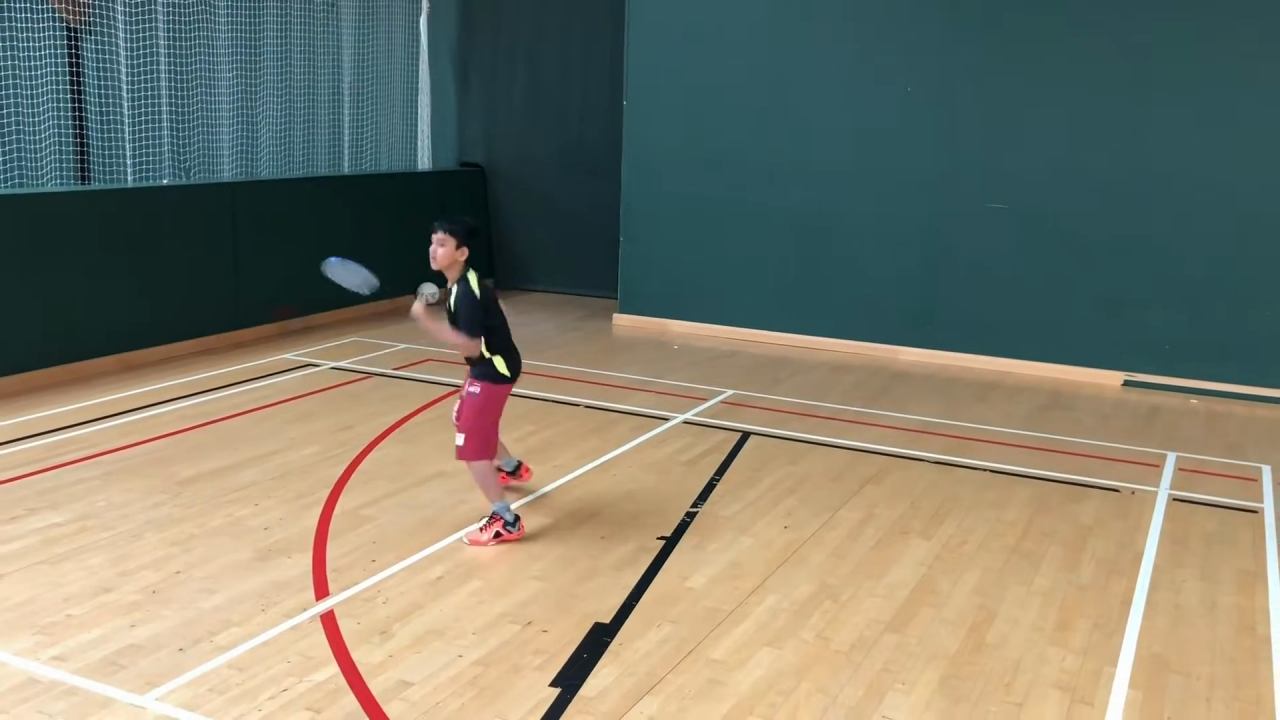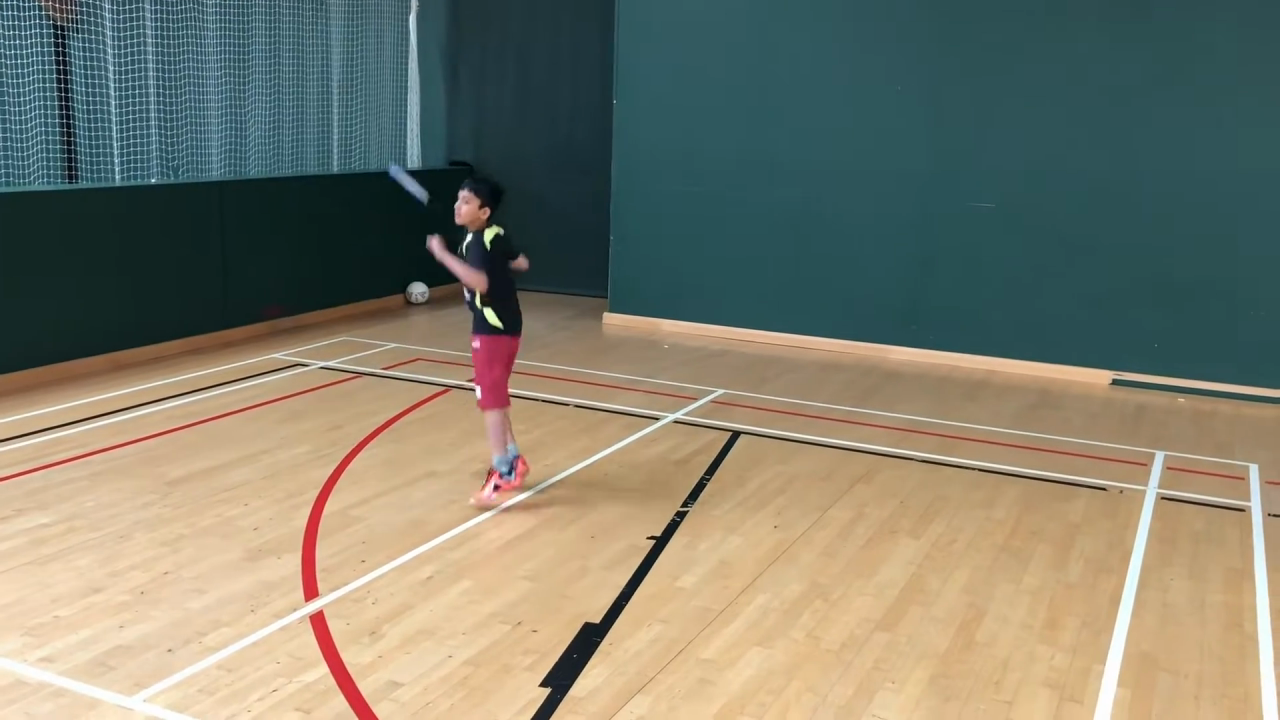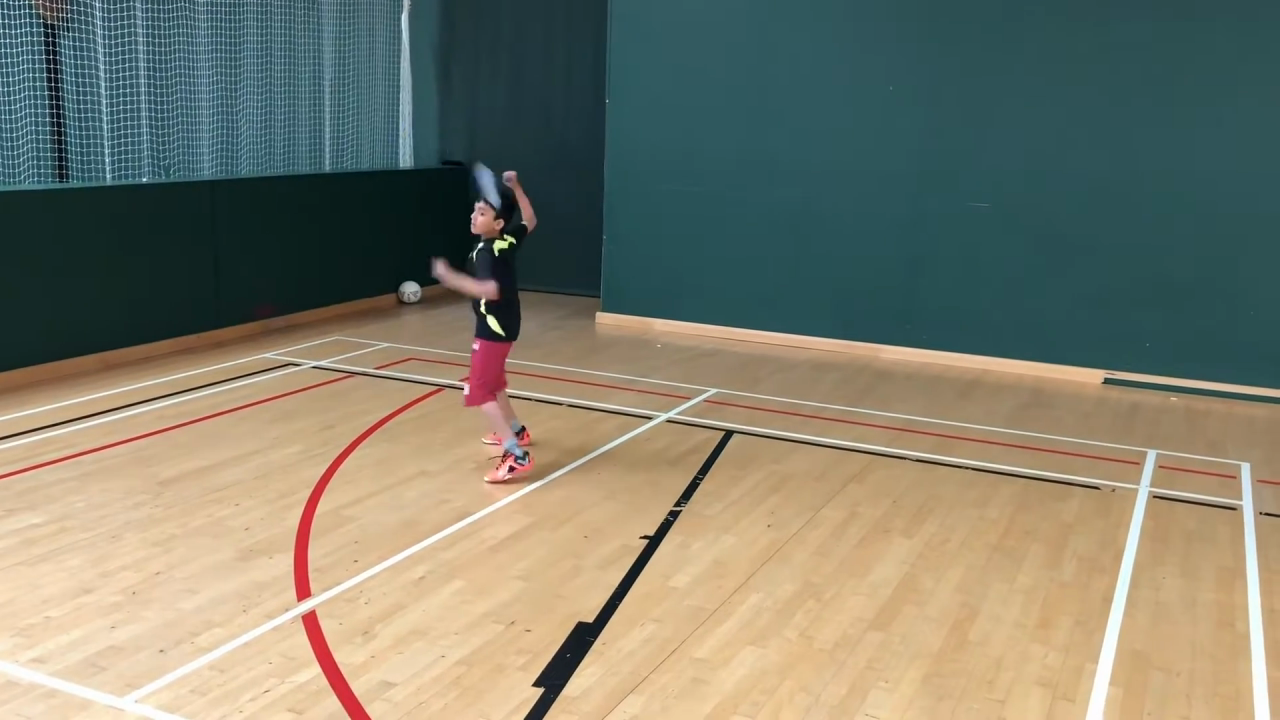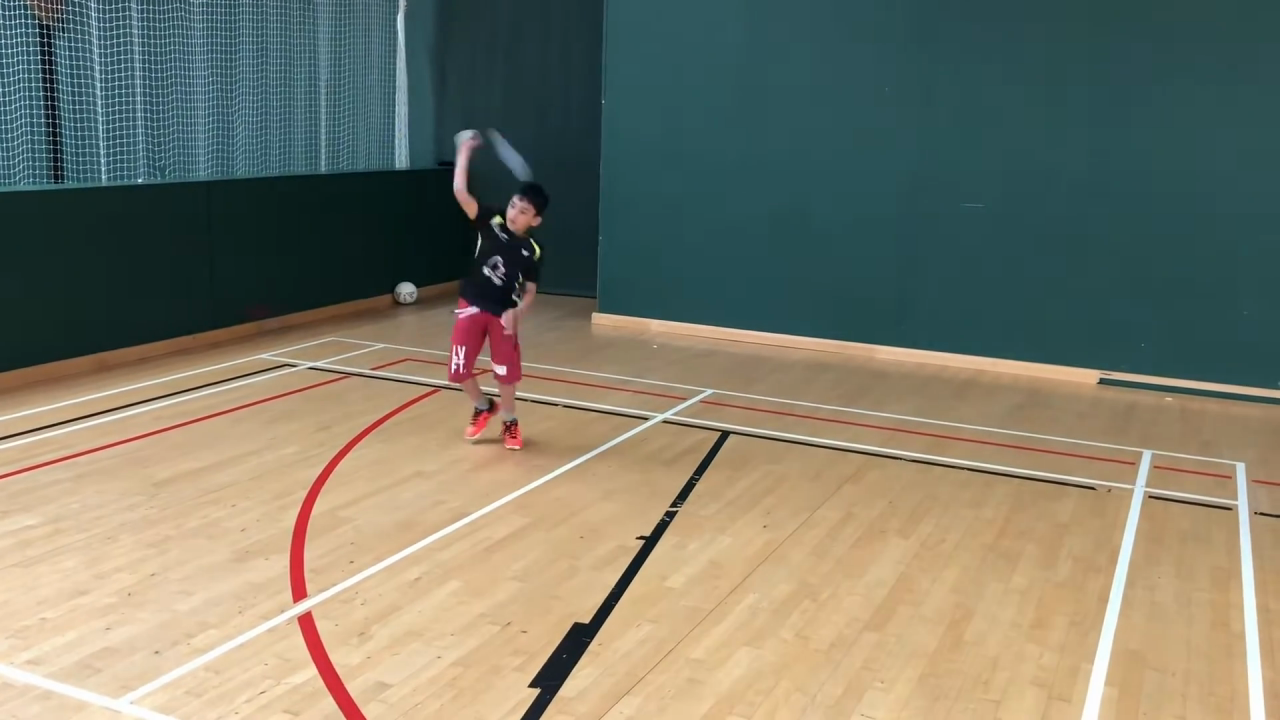
dt=0.3s
person 1, frame 1
left shoulder: (465, 294)
right shoulder: (463, 283)
left elbow: (472, 348)
right elbow: (493, 308)
left wrist: (429, 322)
right wrist: (445, 316)
left hip: (494, 372)
right hip: (485, 368)
left knee: (472, 445)
right knee: (465, 420)
left ankle: (506, 520)
right ankle: (512, 467)
person 1, frame 2
left shoulder: (476, 242)
right shoulder: (499, 237)
left elbow: (479, 283)
right elbow: (522, 263)
left wrist: (443, 256)
left hip: (492, 330)
right hip: (507, 326)
left knee: (490, 398)
right knee: (494, 397)
left ankle: (503, 469)
right ankle: (512, 458)
person 1, frame 3
left shoulder: (488, 252)
right shoulder: (507, 240)
left elbow: (490, 291)
right elbow: (530, 221)
left wrist: (450, 277)
right wrist: (515, 187)
left hip: (494, 330)
right hip: (503, 326)
left knee: (479, 394)
right knee: (491, 383)
left ankle: (517, 455)
right ankle: (516, 431)
person 1, frame 4
left shoulder: (531, 250)
right shoulder: (491, 223)
left elbow: (530, 290)
right elbow: (461, 191)
left wrist: (516, 312)
right wrist: (465, 151)
left hip: (505, 313)
right hip: (472, 306)
left knee: (507, 374)
right knee: (459, 373)
left ankle: (509, 421)
right ankle: (482, 406)
